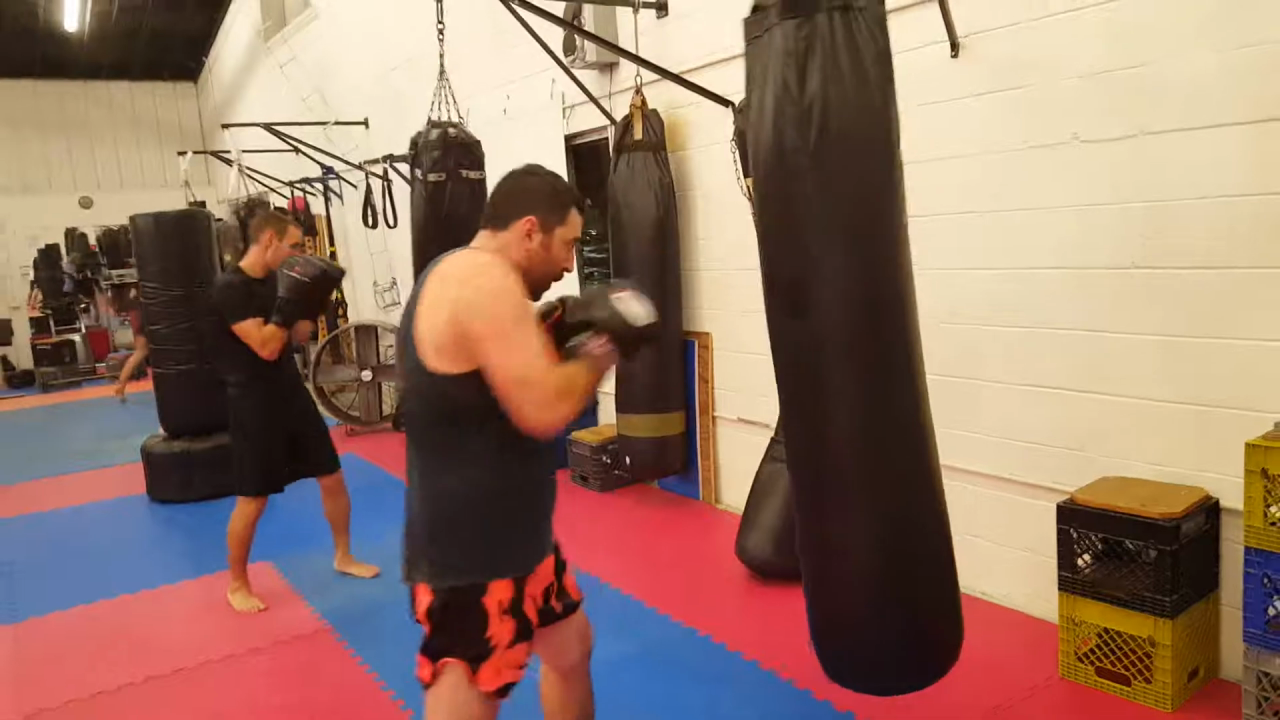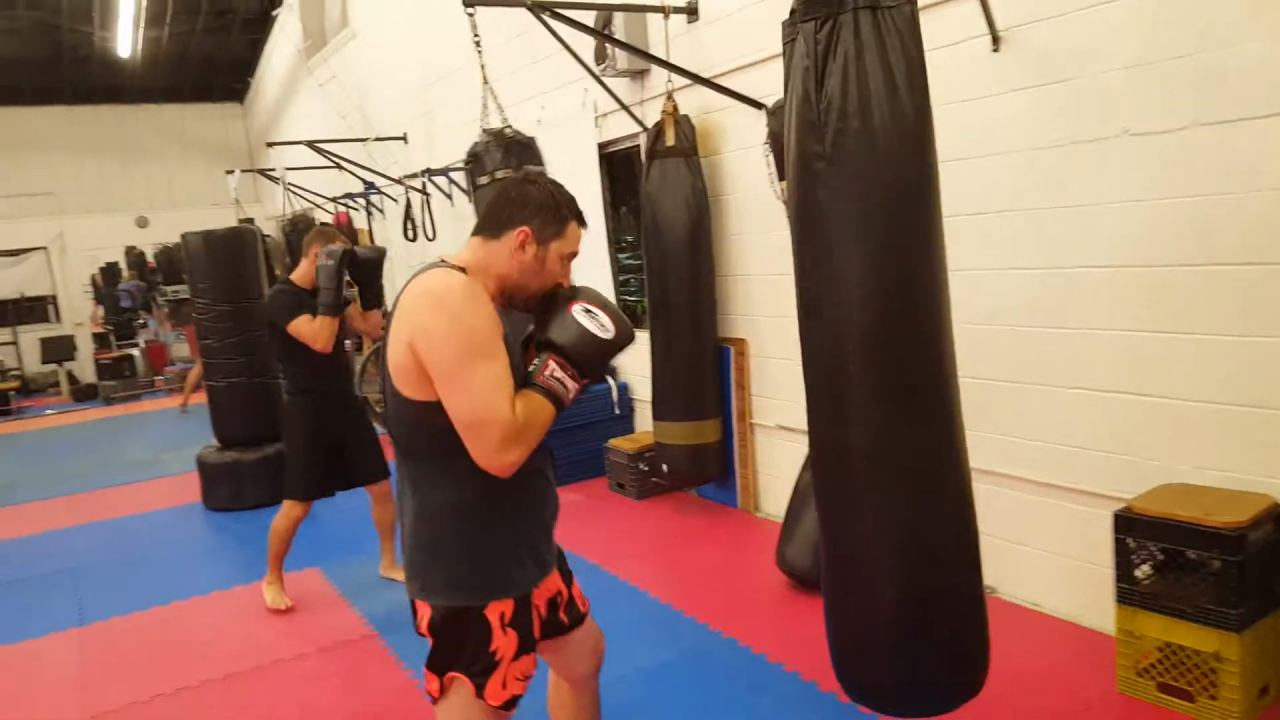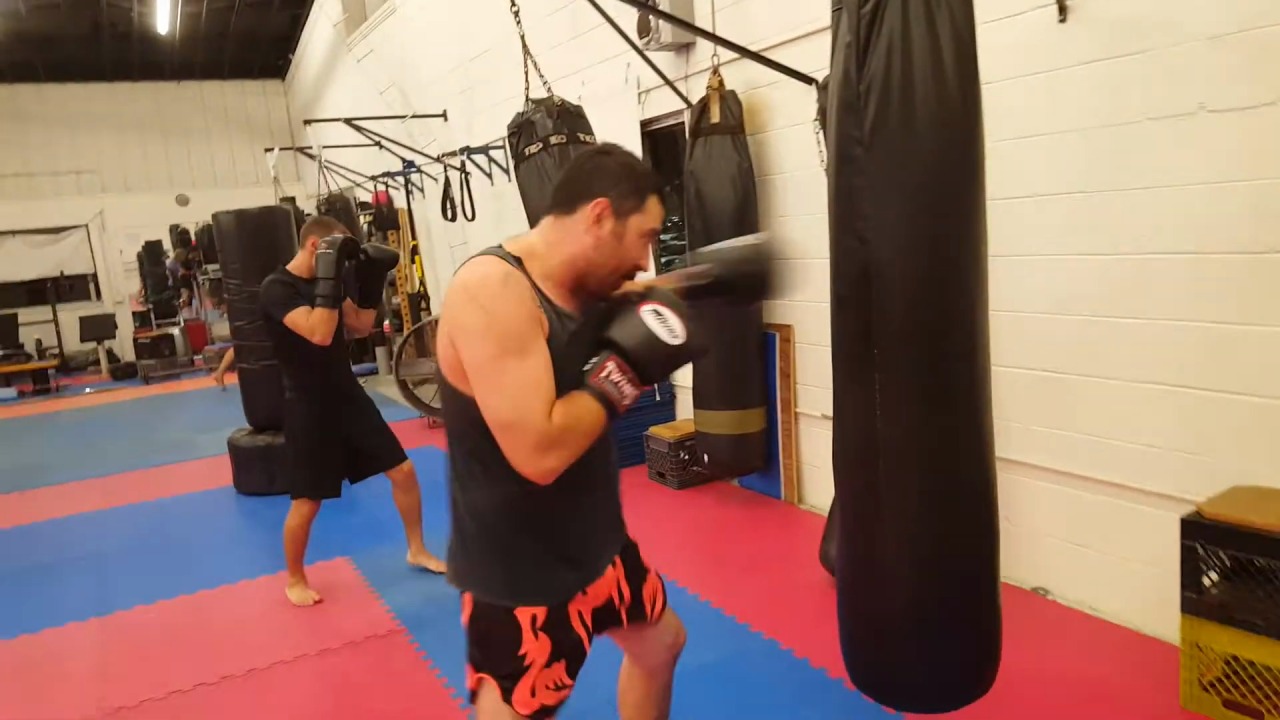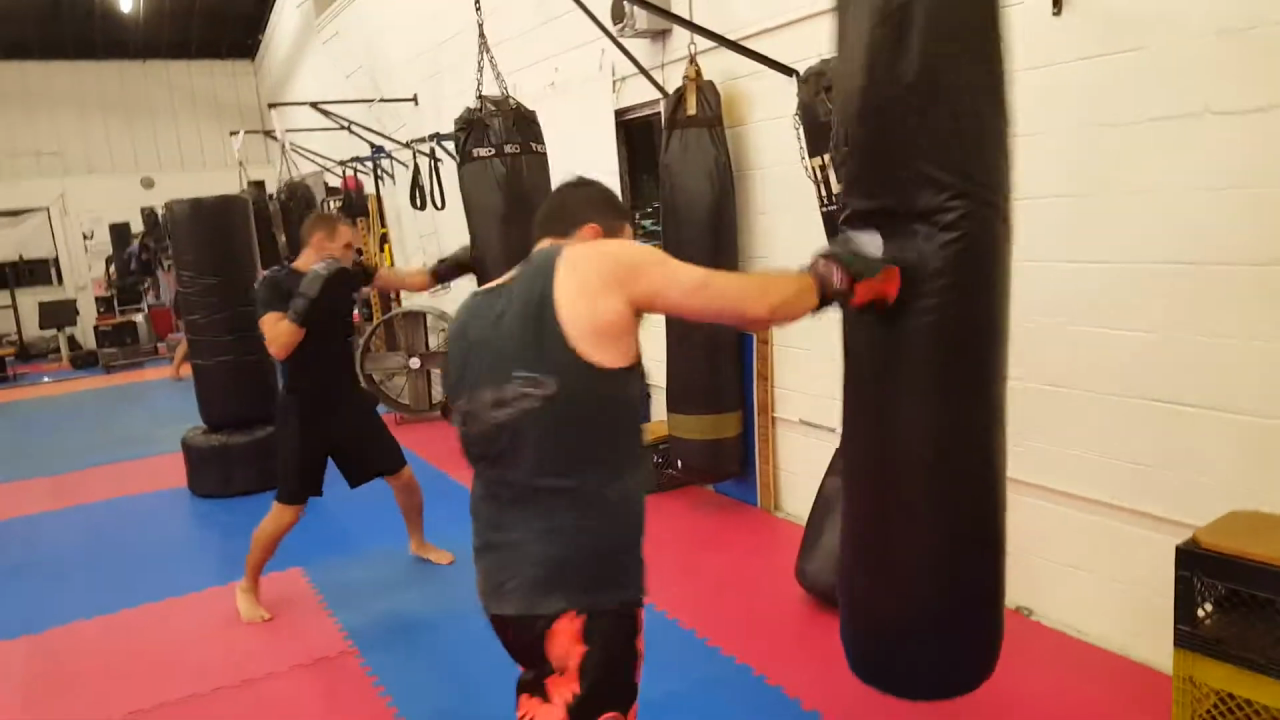
dt=0.4s
person 1, frame 1
left shoulder: (455, 282)
right shoulder: (481, 277)
right elbow: (544, 412)
left wrist: (554, 346)
right wrist: (600, 345)
left hip: (500, 531)
right hip: (470, 550)
left knee: (570, 644)
person 1, frame 2
left shoulder: (468, 295)
right shoulder: (448, 297)
right elbow: (500, 448)
left wrist: (548, 351)
right wrist: (563, 365)
left hip: (520, 545)
right hip: (473, 569)
left knee: (582, 655)
person 1, frame 3
left shoulder: (571, 280)
right shoulder: (491, 289)
right elbow: (540, 452)
right wrist: (625, 365)
left hip: (592, 539)
right hip: (520, 567)
left knee: (661, 643)
person 1, frame 4
left shoulder: (470, 318)
right shoulder: (599, 266)
right elbow: (758, 302)
right wrist: (840, 277)
left hip: (510, 575)
right hip: (582, 577)
person 2, frame 1
left shoulder: (275, 279)
right shoulder: (230, 288)
left elbow: (298, 335)
right elbow: (266, 348)
left hip: (292, 394)
right hip: (255, 403)
left knee: (333, 478)
right knee: (252, 501)
left ankle: (343, 557)
right ankle: (238, 585)
person 2, frame 2
left shoulder: (328, 290)
right shoulder: (282, 298)
left elbow: (373, 328)
right elbow: (322, 342)
left wrist: (370, 281)
right wrist: (329, 286)
left hip: (345, 403)
right hip: (307, 409)
left knee: (381, 487)
right knee: (297, 505)
left ankle: (389, 563)
right ankle: (273, 579)
person 2, frame 3
left shoulder: (326, 279)
right shoulder: (276, 289)
left elbow: (359, 326)
right elbow: (320, 335)
left wrist: (371, 282)
right wrist: (329, 277)
left hip: (348, 395)
right hip: (309, 407)
left knee: (403, 471)
right knee: (307, 503)
left ankle: (417, 550)
right ankle: (295, 578)
person 2, frame 4
left shoulder: (346, 274)
right shoulder: (275, 284)
left elbow: (410, 281)
right elbow: (278, 347)
left wrist: (451, 266)
right wrist: (307, 294)
left hip: (350, 400)
right hip: (303, 410)
left knee: (403, 478)
right knee: (287, 510)
left ankle: (419, 543)
right ankle: (248, 586)
